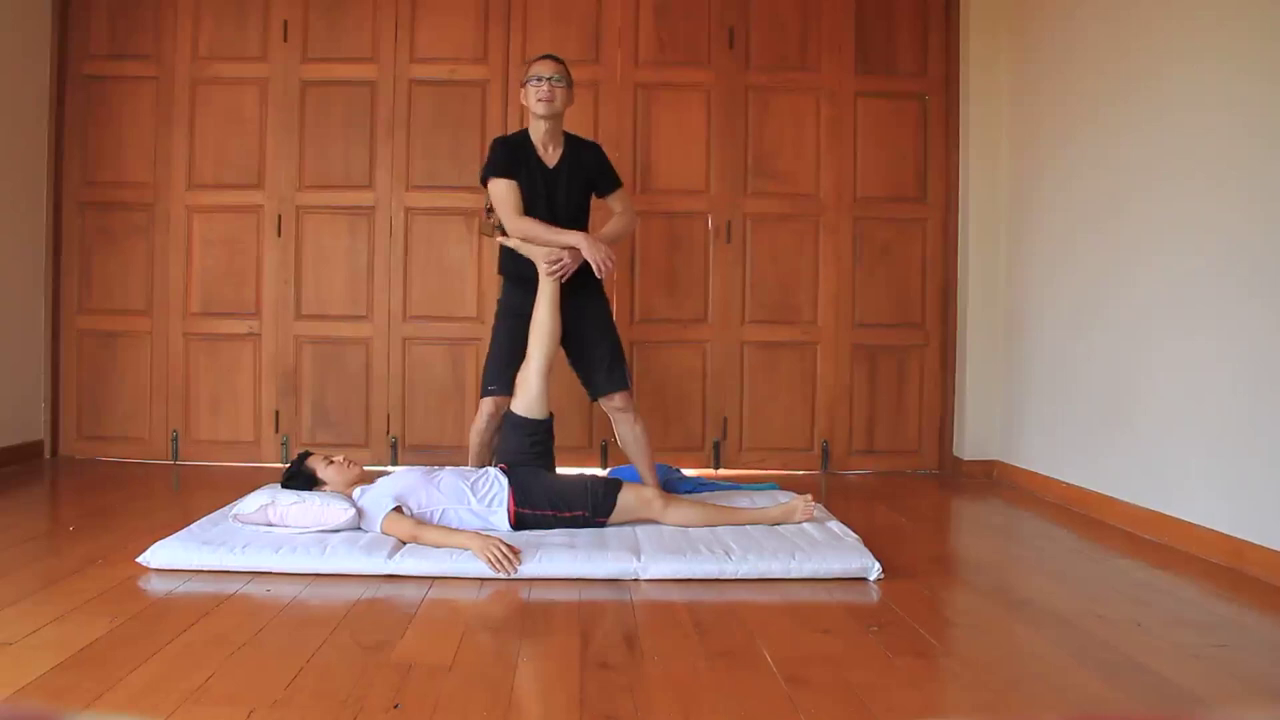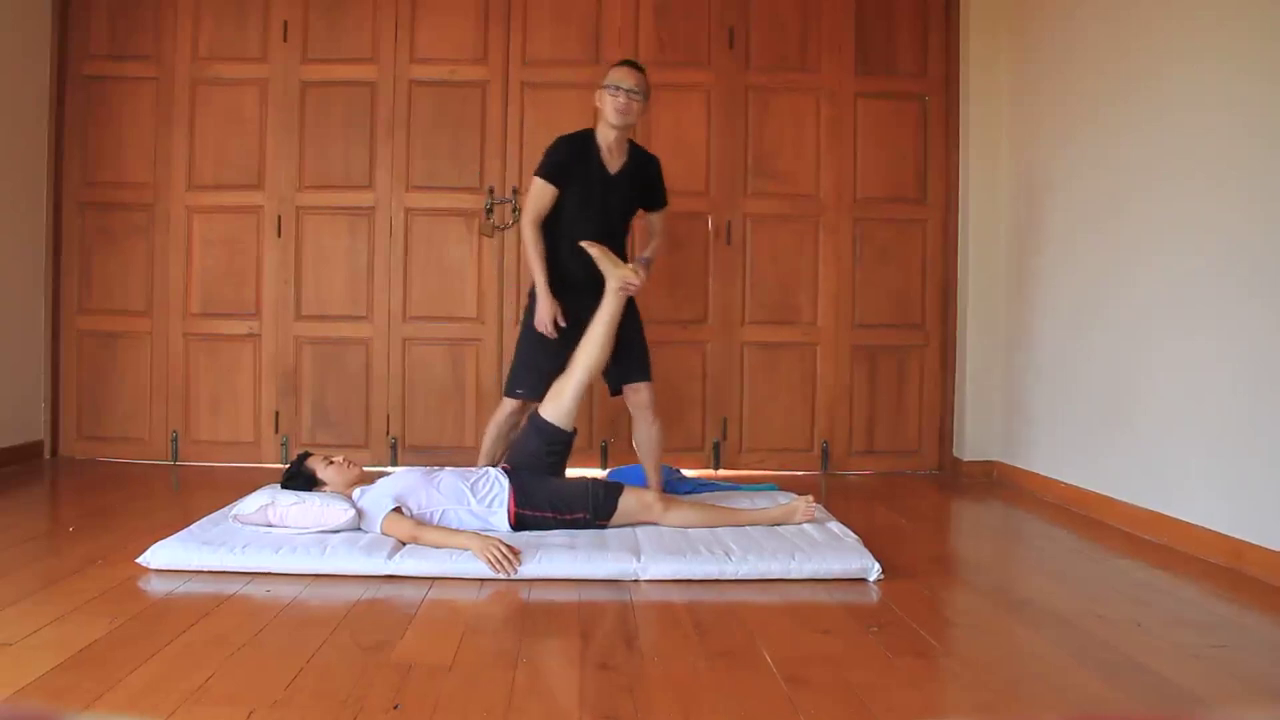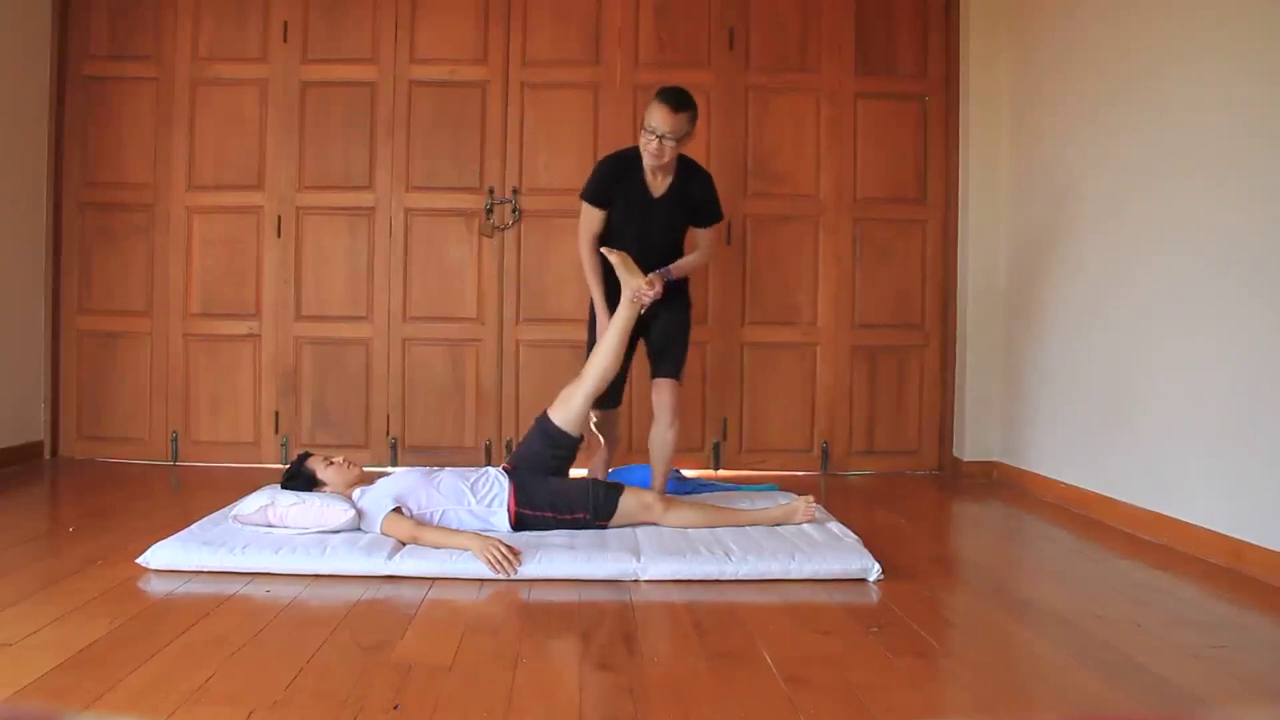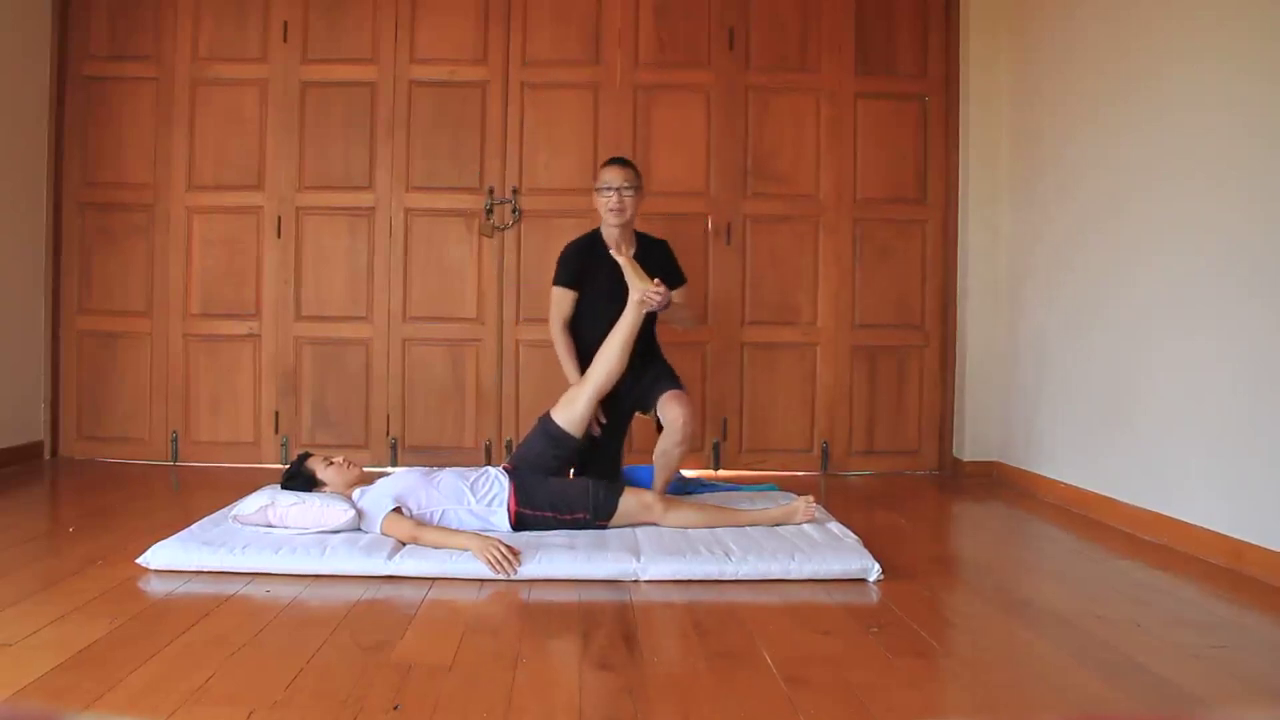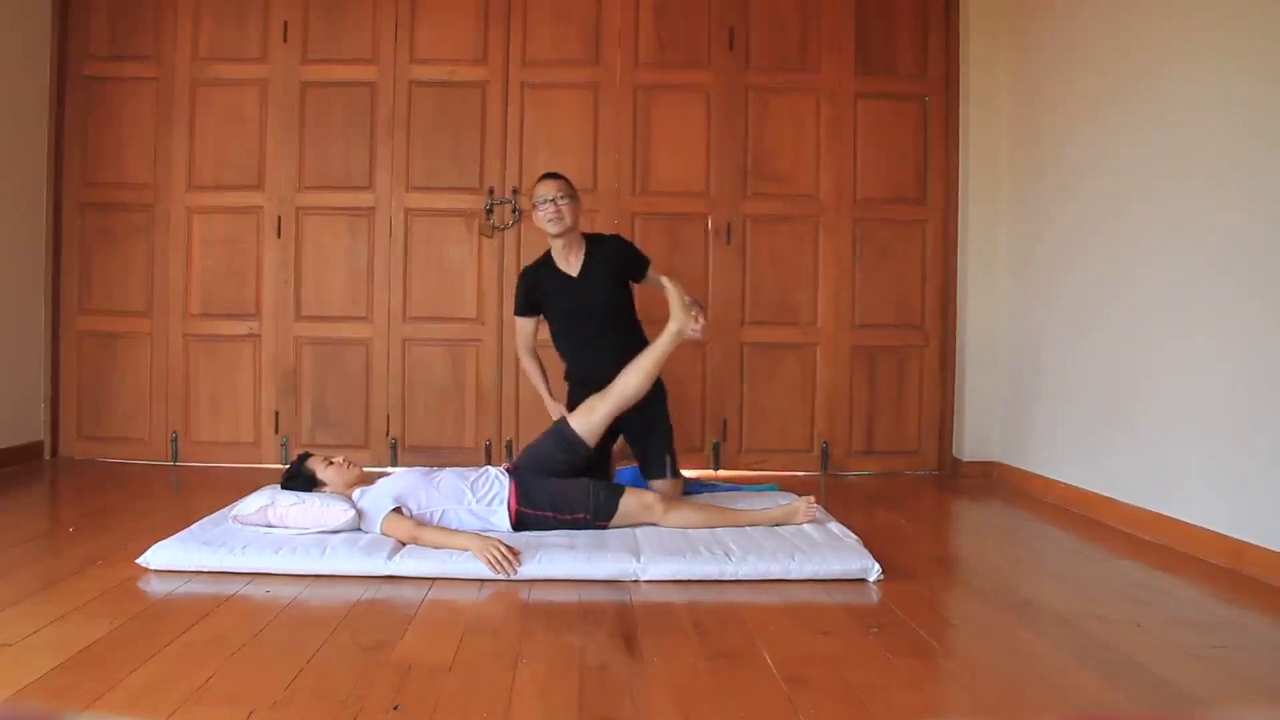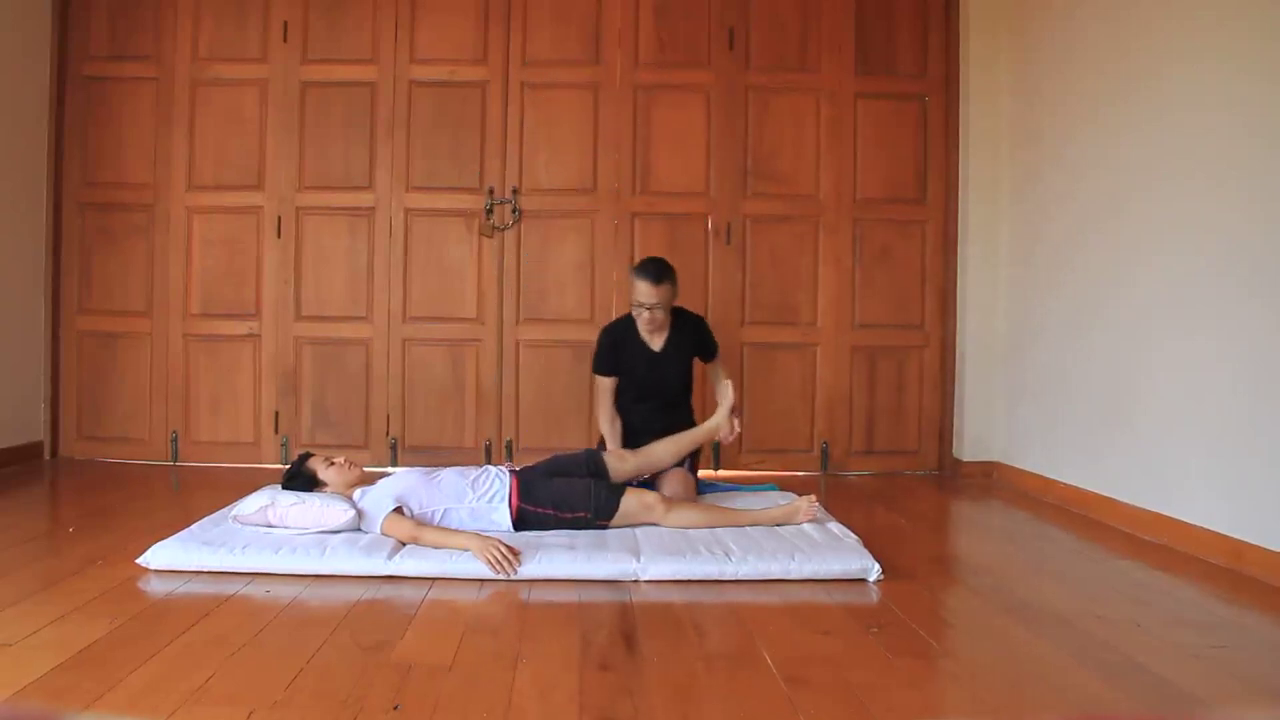
dt=0.7s
person 1, frame 1
left shoulder: (384, 483)
right shoulder: (369, 505)
right elbow: (415, 530)
right wrist: (473, 538)
left hip: (511, 477)
right hip: (518, 505)
left knee: (533, 375)
right knee: (651, 501)
right ankle: (773, 513)
person 1, frame 2
left shoulder: (385, 484)
right shoulder: (369, 505)
right elbow: (414, 532)
right wrist: (473, 538)
left hip: (512, 478)
right hip: (518, 506)
left knee: (569, 386)
right knee: (651, 504)
left ankle: (614, 290)
right ankle: (773, 516)
person 1, frame 3
left shoulder: (387, 481)
right shoulder: (370, 506)
right elbow: (415, 531)
right wrist: (474, 539)
left hip: (513, 478)
right hip: (518, 507)
left knee: (581, 390)
right knee: (651, 505)
left ankle: (631, 299)
right ankle: (773, 515)
person 1, frame 4
left shoulder: (387, 483)
right shoulder: (369, 507)
right elbow: (414, 532)
right wrist: (473, 540)
left hip: (513, 477)
right hip: (517, 508)
left knee: (585, 392)
right knee: (652, 506)
left ankle: (636, 303)
right ankle: (769, 517)
person 1, frame 5
left shoulder: (383, 483)
right shoulder: (370, 509)
right elbow: (415, 533)
right wrist: (473, 541)
left hip: (515, 478)
right hip: (518, 509)
left knee: (603, 403)
right knee: (652, 506)
left ankle: (675, 328)
right ankle: (773, 516)
person 1, frame 6
left shoulder: (382, 484)
right shoulder: (369, 507)
right elbow: (415, 532)
right wrist: (474, 541)
left hip: (515, 479)
right hip: (517, 509)
left knee: (628, 459)
right knee: (651, 506)
left ankle: (713, 425)
right ankle: (774, 518)
person 2, frame 1
left shoulder: (589, 154)
right shoulder: (506, 150)
left elbow: (626, 216)
right elbow: (513, 222)
left wrist: (582, 250)
right wrist: (580, 238)
left hip: (582, 293)
right hip: (523, 292)
left knee: (619, 401)
right knee: (493, 405)
left ankle: (656, 494)
person 2, frame 2
left shoulder: (647, 165)
right shoulder: (567, 150)
left elbow: (656, 232)
right elbow: (530, 222)
left wrist: (643, 265)
right wrist: (543, 294)
right hip: (559, 294)
left knee: (642, 398)
right knee: (517, 403)
left ankle: (657, 496)
person 2, frame 3
left shoulder: (697, 182)
right shoulder: (612, 170)
left elbow: (704, 249)
right elbow: (587, 243)
left wrist: (666, 275)
right wrist: (602, 311)
left hip: (668, 300)
right hip: (613, 295)
left knee: (666, 400)
right knee: (602, 399)
left ankle: (655, 498)
right ankle: (605, 455)
person 2, frame 4
left shoulder: (658, 251)
right shoulder: (578, 254)
left elbow: (686, 317)
right elbow: (558, 327)
left wrist: (665, 303)
left hip: (647, 366)
left knee: (681, 417)
person 2, frame 5
left shoulder: (613, 250)
right shoulder: (533, 278)
left elbow: (661, 282)
right elbow: (524, 347)
left wrist: (688, 306)
right wrist: (549, 401)
right hip: (586, 392)
left knee: (667, 492)
right ankle: (609, 463)
person 2, frame 6
left shoulder: (693, 327)
right shoulder: (613, 336)
left elbow: (715, 368)
right elbow: (606, 403)
left hip: (676, 431)
right hip: (626, 432)
left knee: (675, 494)
left ankle: (658, 480)
right ankle: (633, 482)
